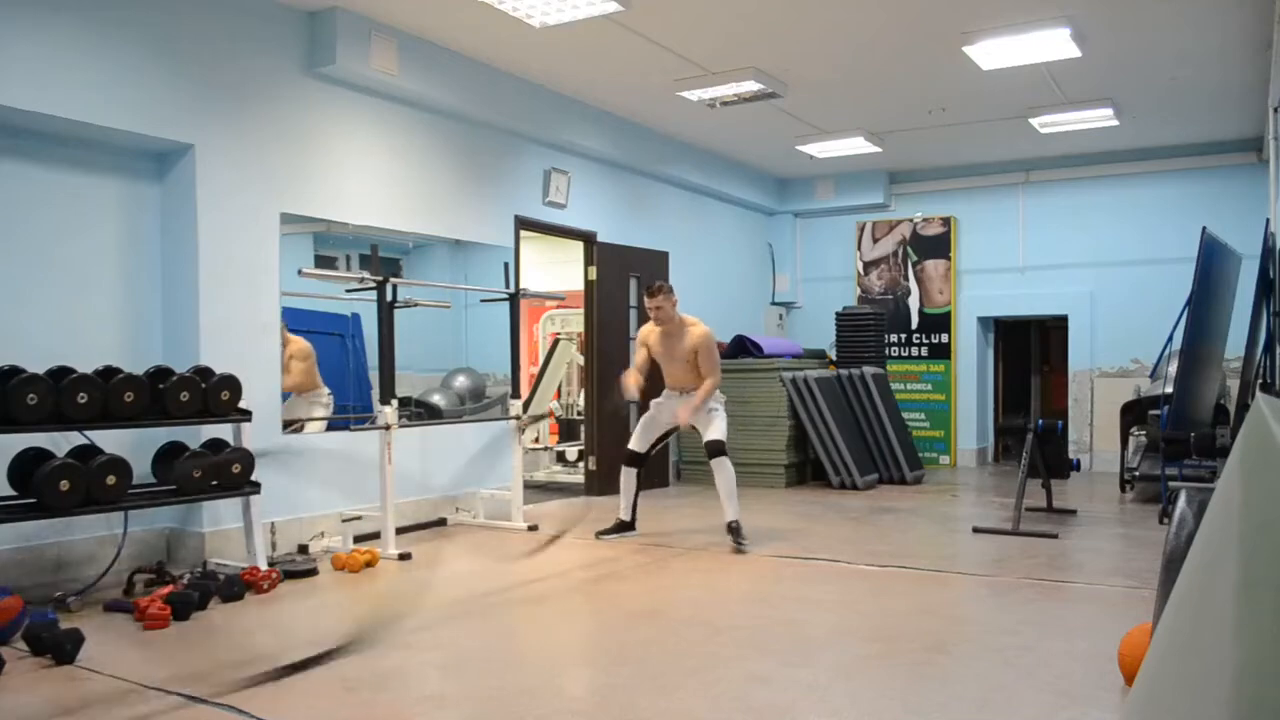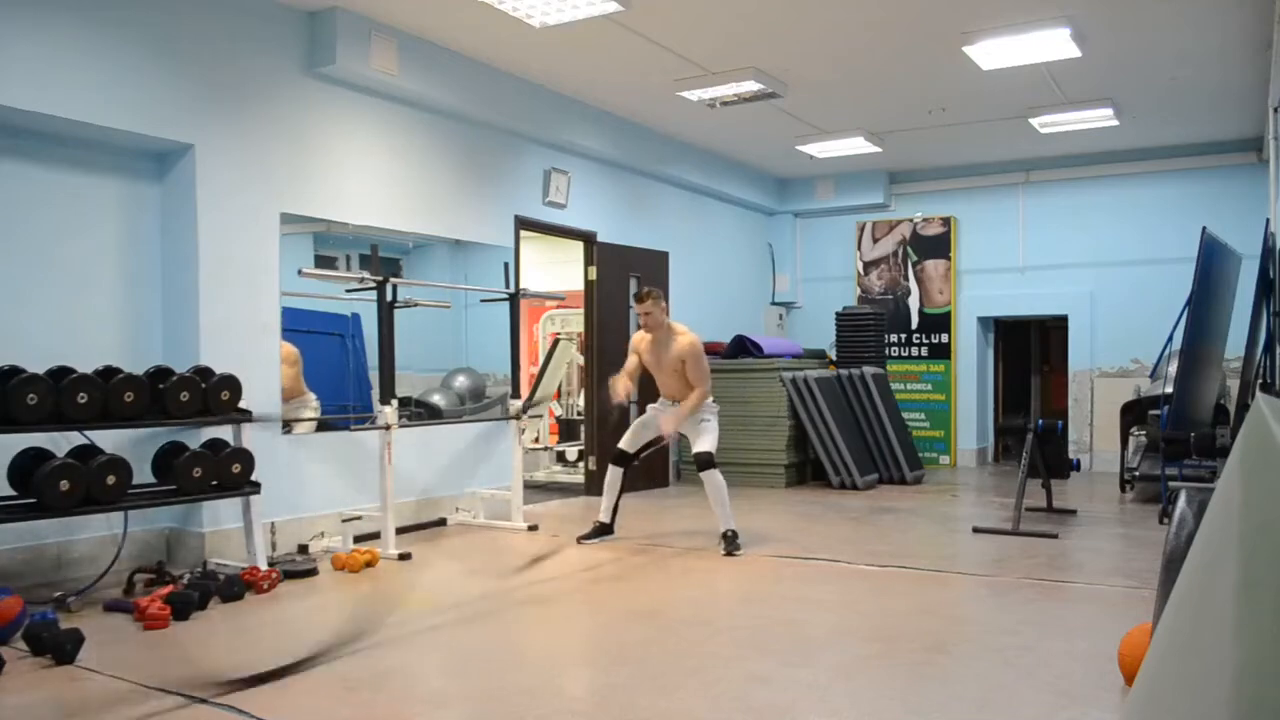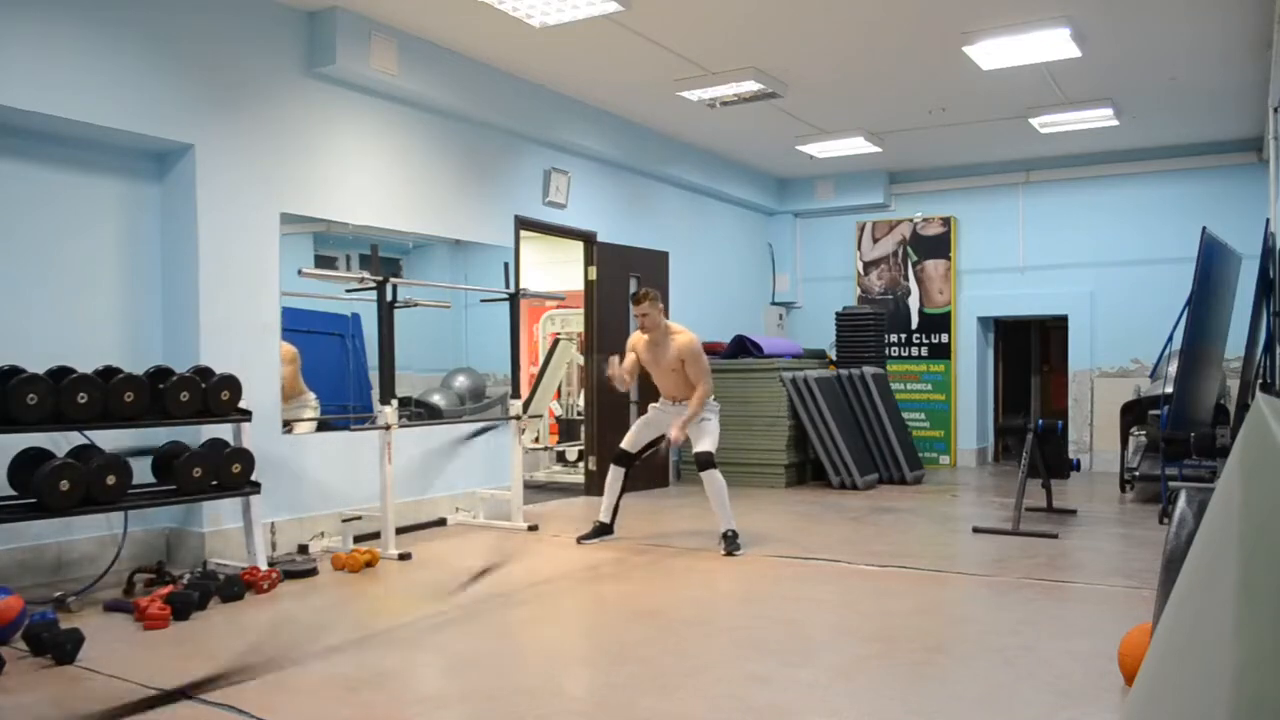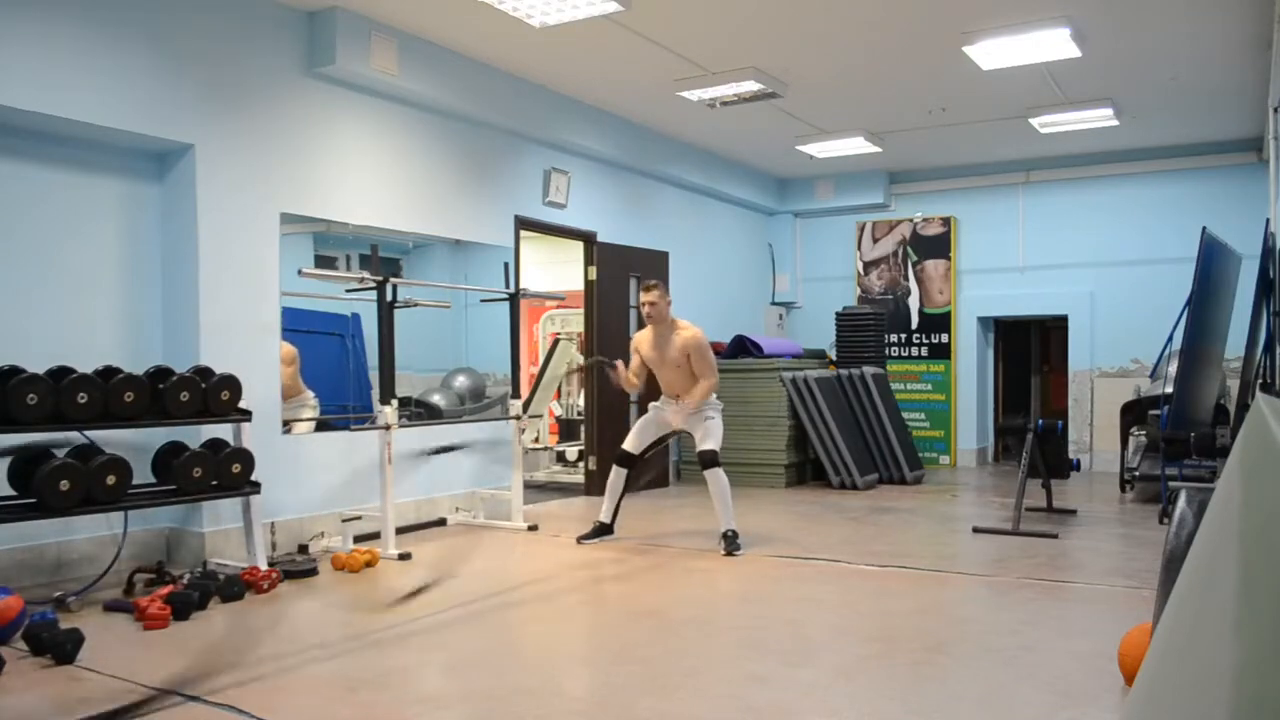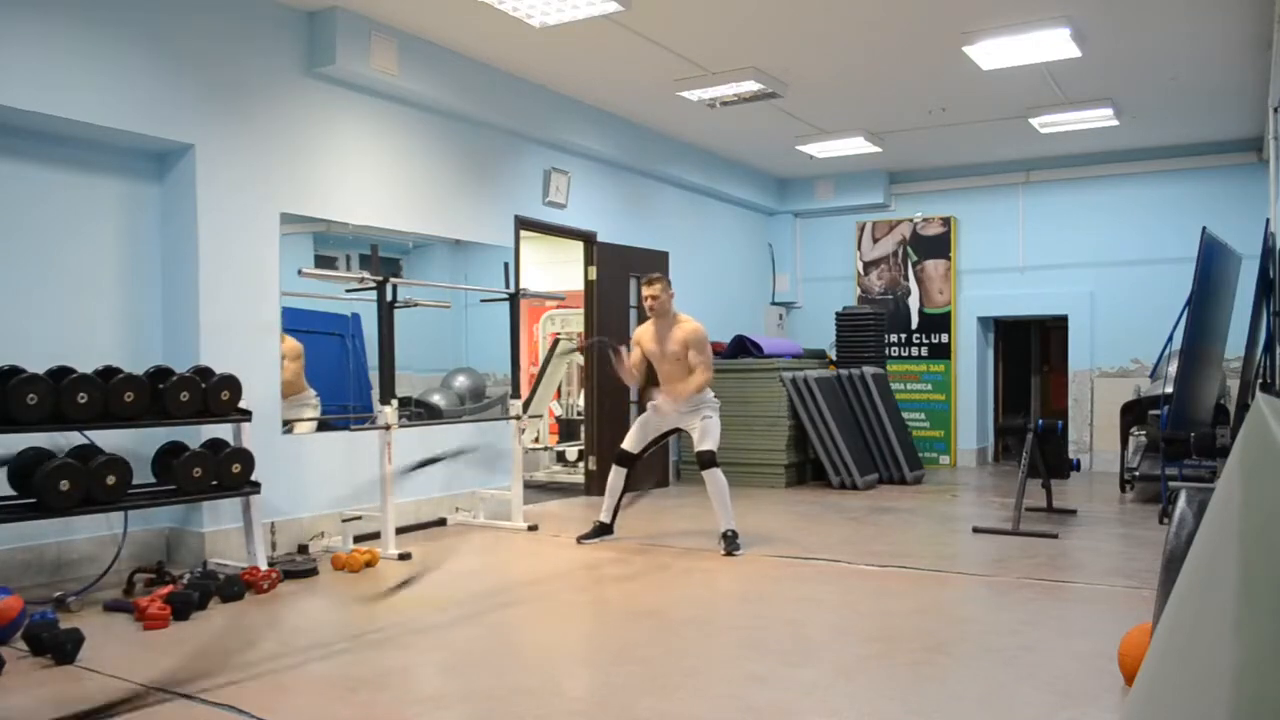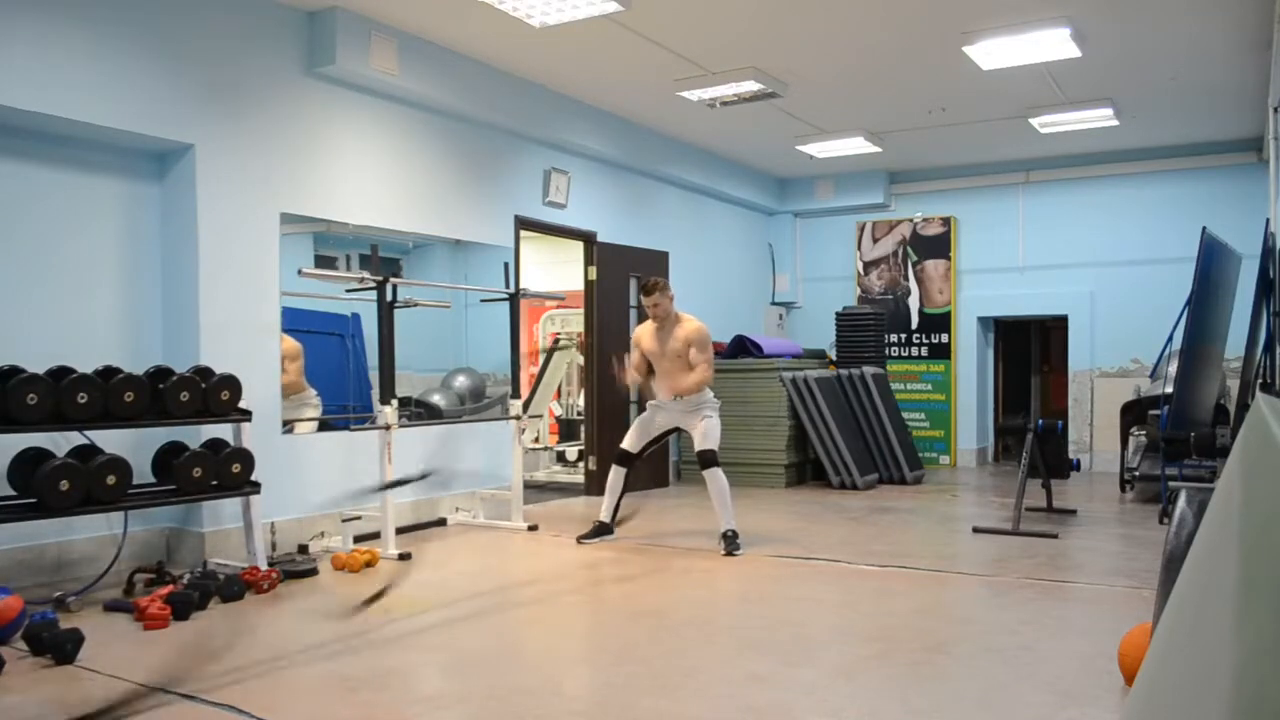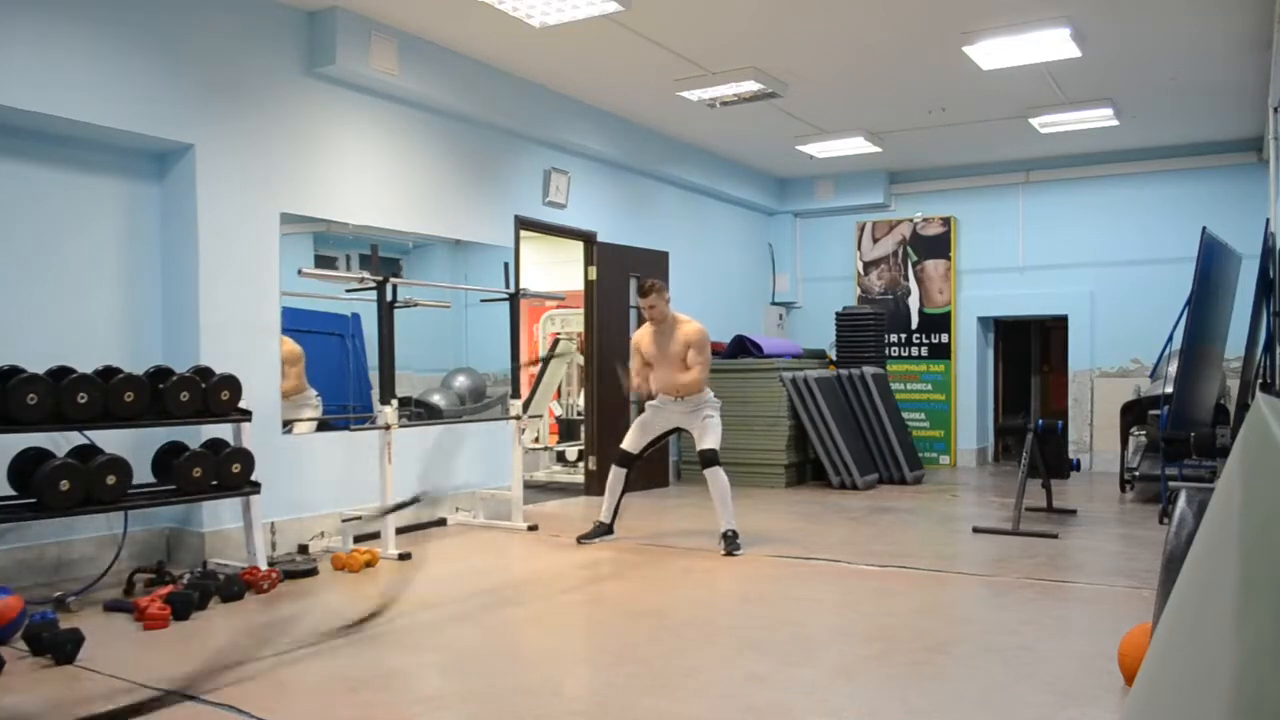
dt=0.7s
person 1, frame 1
left shoulder: (700, 333)
right shoulder: (646, 334)
left elbow: (714, 378)
right elbow: (637, 370)
left wrist: (690, 408)
right wrist: (631, 382)
left hip: (705, 401)
right hip: (669, 399)
left knee: (716, 451)
right knee: (631, 456)
left ankle: (733, 525)
right ankle: (626, 521)
person 1, frame 2
left shoulder: (688, 342)
right shoulder: (639, 341)
left elbow: (703, 388)
right elbow: (627, 376)
left wrist: (676, 420)
right wrist: (620, 387)
left hip: (697, 410)
right hip: (663, 407)
left knee: (704, 462)
right knee: (619, 456)
left ankle: (728, 532)
right ankle: (605, 524)
person 1, frame 3
left shoulder: (686, 341)
right shoulder: (635, 342)
left elbow: (705, 388)
right elbow: (626, 384)
left wrist: (683, 425)
right wrist: (616, 375)
left hip: (698, 410)
right hip: (663, 408)
left knee: (704, 462)
right knee: (620, 457)
left ankle: (729, 532)
right ankle: (605, 524)
person 1, frame 4
left shoulder: (691, 337)
right shoulder: (639, 341)
left elbow: (710, 380)
right elbow: (635, 384)
left wrist: (684, 412)
right wrist: (623, 378)
left hip: (701, 408)
right hip: (665, 407)
left knee: (709, 461)
right knee: (622, 458)
left ankle: (729, 532)
right ankle: (605, 523)
person 1, frame 5
left shoulder: (691, 330)
right shoulder: (641, 334)
left elbow: (705, 375)
right elbow: (633, 379)
left wrist: (675, 397)
right wrist: (623, 366)
left hip: (698, 405)
right hip: (663, 405)
left knee: (707, 462)
right knee: (622, 457)
left ankle: (729, 532)
right ankle: (605, 523)
person 1, frame 6
left shoulder: (694, 330)
right shoulder: (641, 333)
left elbow: (705, 372)
right elbow: (636, 373)
left wrist: (671, 385)
right wrist: (629, 377)
left hip: (698, 405)
right hip: (662, 405)
left knee: (708, 461)
right knee: (621, 458)
left ankle: (729, 532)
right ankle: (605, 523)
person 1, frame 7
left shoulder: (693, 331)
right shoulder: (640, 337)
left elbow: (699, 376)
right elbow: (637, 379)
left wrist: (665, 379)
right wrist: (639, 383)
left hip: (699, 406)
right hip: (663, 406)
left knee: (709, 461)
right knee: (621, 458)
left ankle: (729, 531)
right ankle: (605, 523)
